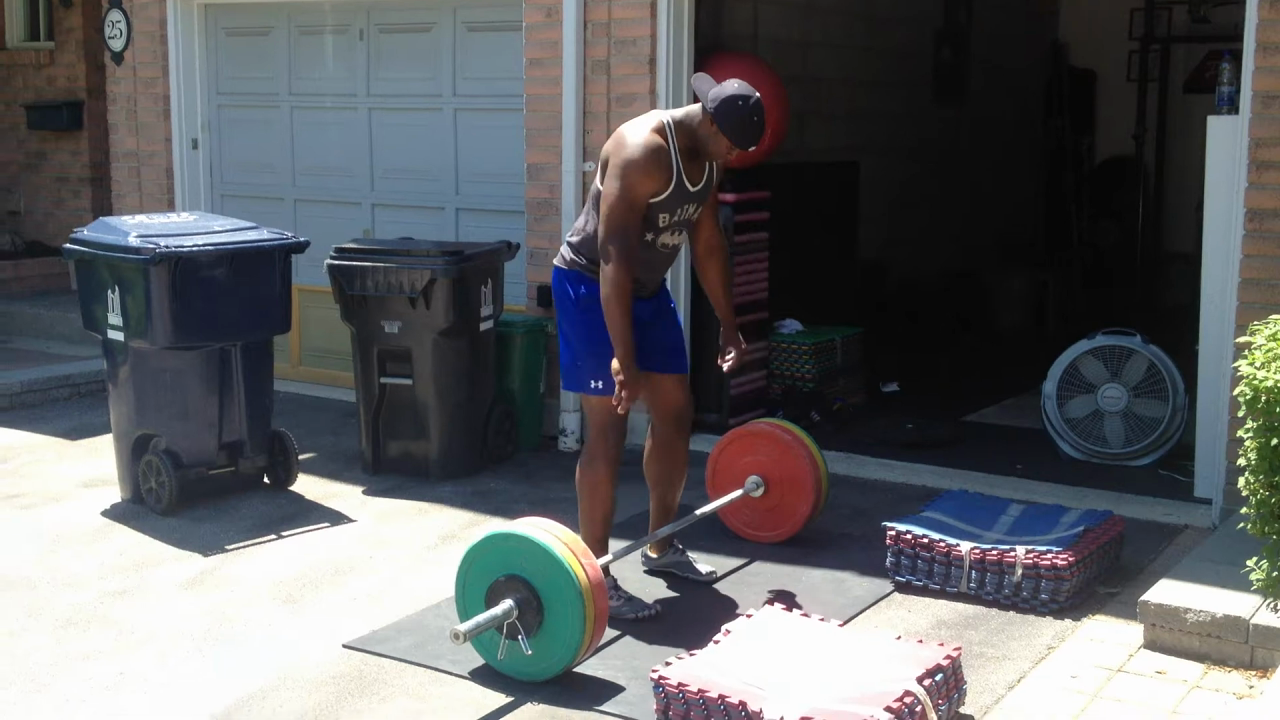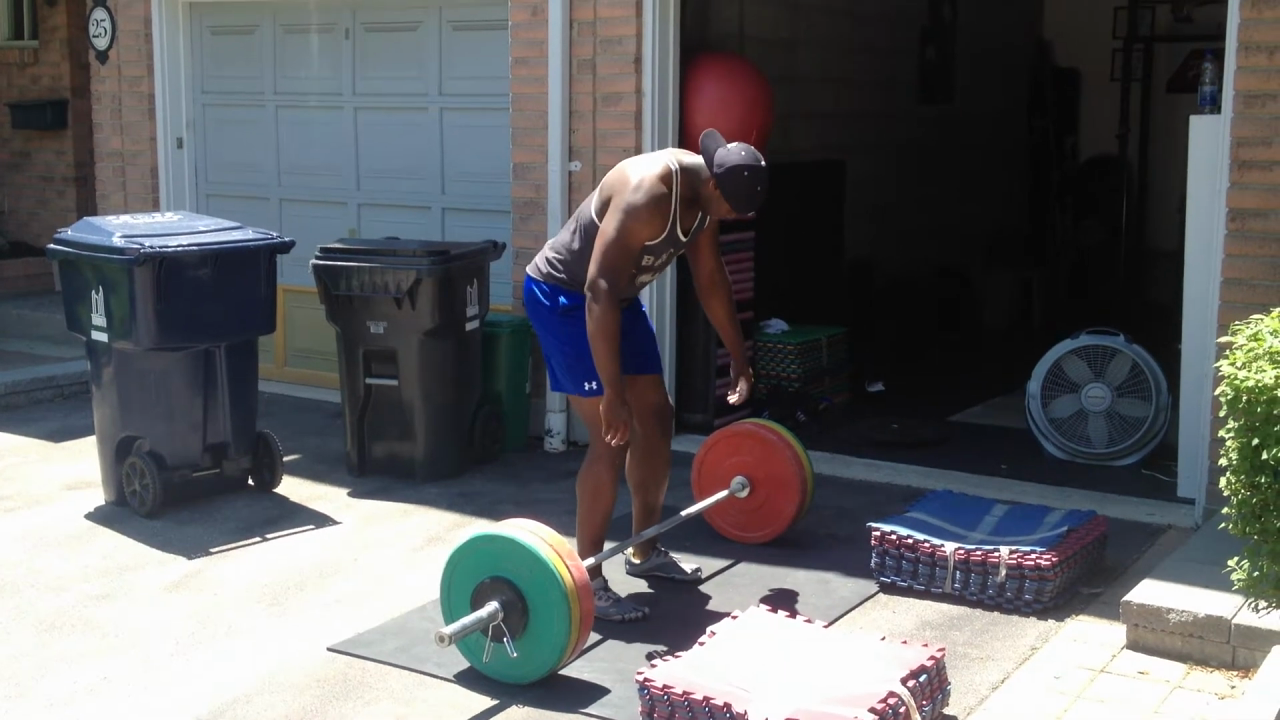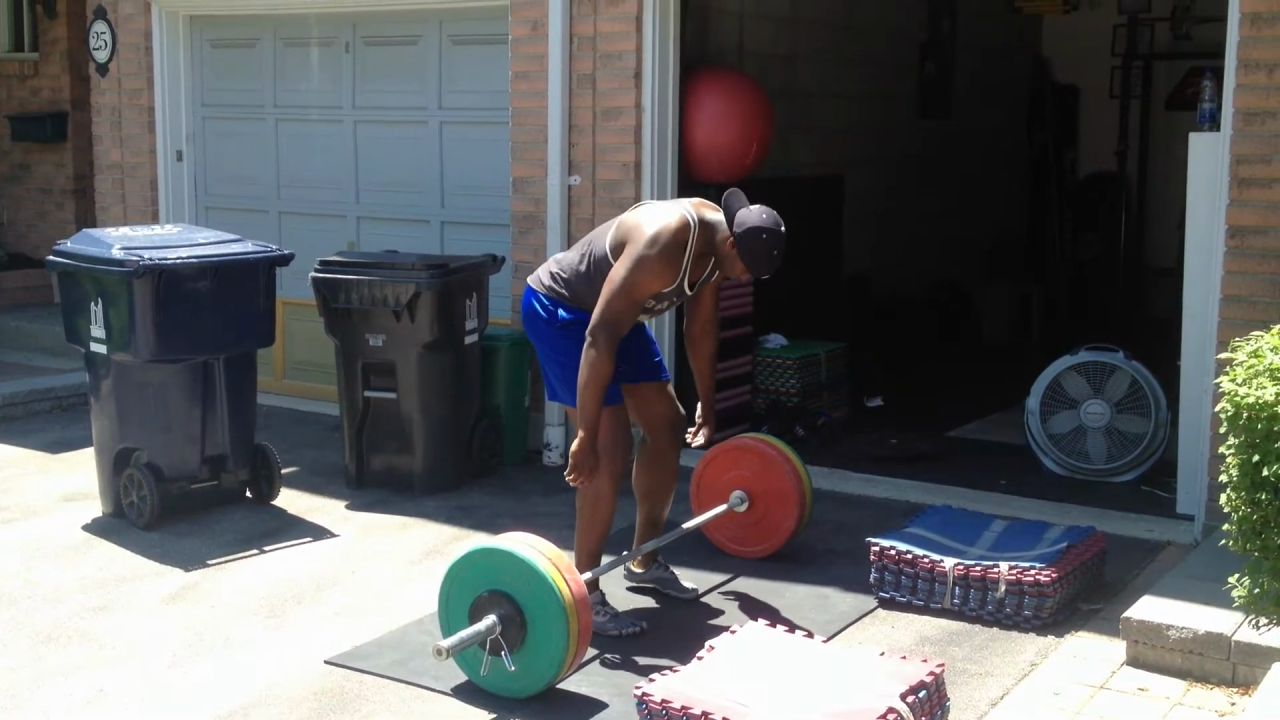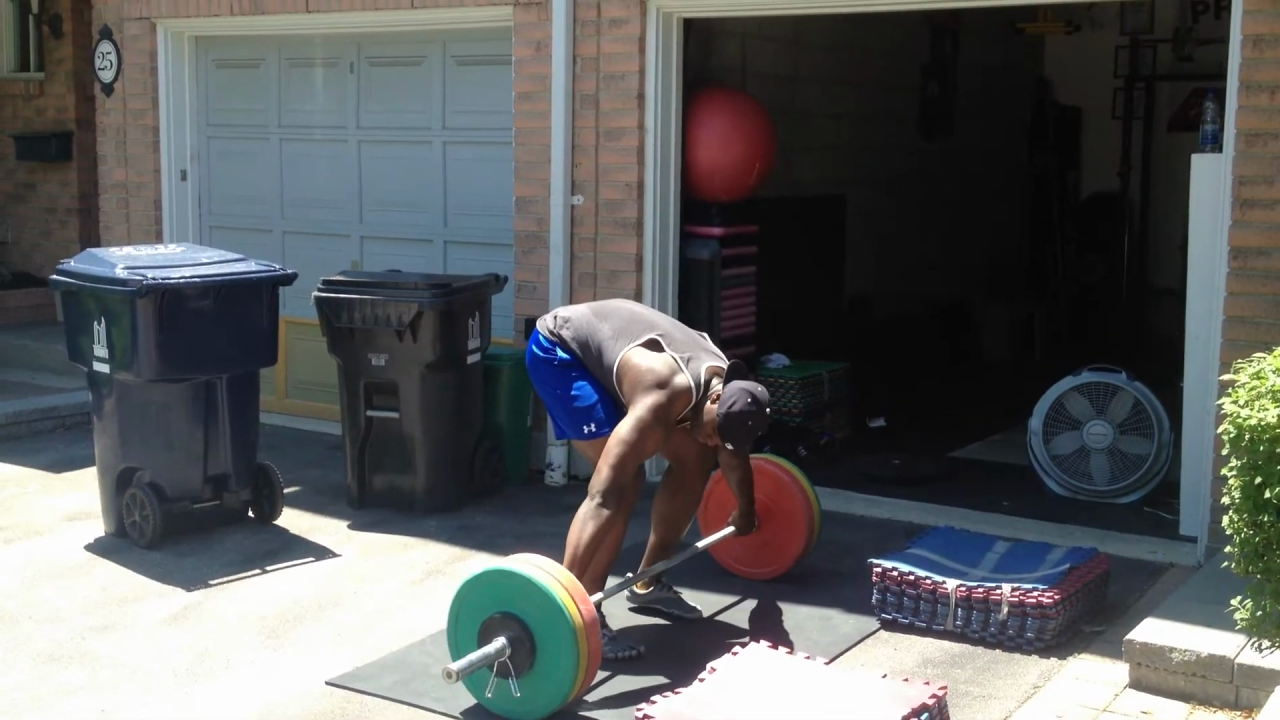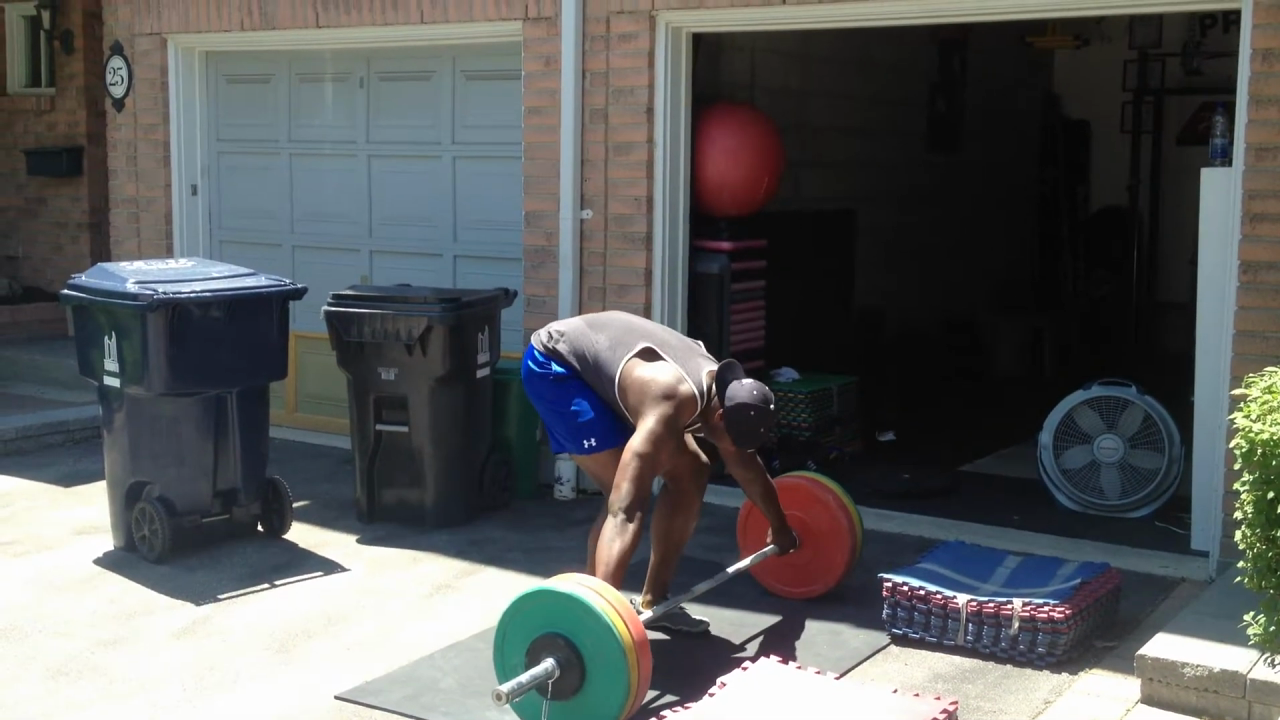
dt=1s
person 1, frame 1
left shoulder: (708, 157)
right shoulder: (642, 150)
left elbow: (707, 242)
right elbow: (614, 256)
left wrist: (727, 322)
right wrist: (622, 355)
left hip: (648, 290)
right hip: (591, 286)
left knee: (675, 415)
right knee: (608, 433)
left ankle: (660, 547)
right ankle: (595, 577)
person 1, frame 2
left shoulder: (704, 194)
right shoulder: (646, 194)
left elbow: (710, 277)
right elbow: (598, 292)
left wrist: (738, 355)
right wrist: (611, 394)
left hip: (617, 293)
right hip: (563, 295)
left knee: (656, 417)
right knee: (613, 434)
left ankle: (646, 550)
right ankle: (587, 580)
person 1, frame 3
left shoulder: (716, 237)
right shoulder: (662, 244)
left elbow: (702, 324)
right elbow: (600, 338)
left wrist: (706, 401)
right wrist: (585, 434)
left hip: (615, 310)
right hip: (560, 309)
left knee: (667, 427)
right knee: (611, 450)
left ankle: (645, 562)
right ankle: (584, 596)
person 1, frame 4
left shoulder: (728, 386)
right shoulder: (664, 397)
left elbow: (734, 458)
right elbow: (604, 495)
left wrist: (745, 513)
left hip: (602, 345)
right hip: (558, 348)
left knee: (696, 457)
right knee: (625, 480)
left ankle: (648, 584)
person 1, frame 5
left shoulder: (727, 391)
right shoulder: (671, 406)
left elbow: (749, 468)
right elbow: (625, 508)
left wrist: (779, 528)
left hip: (600, 360)
right hip: (555, 363)
left knee: (691, 470)
right knee: (630, 494)
left ankle: (652, 601)
